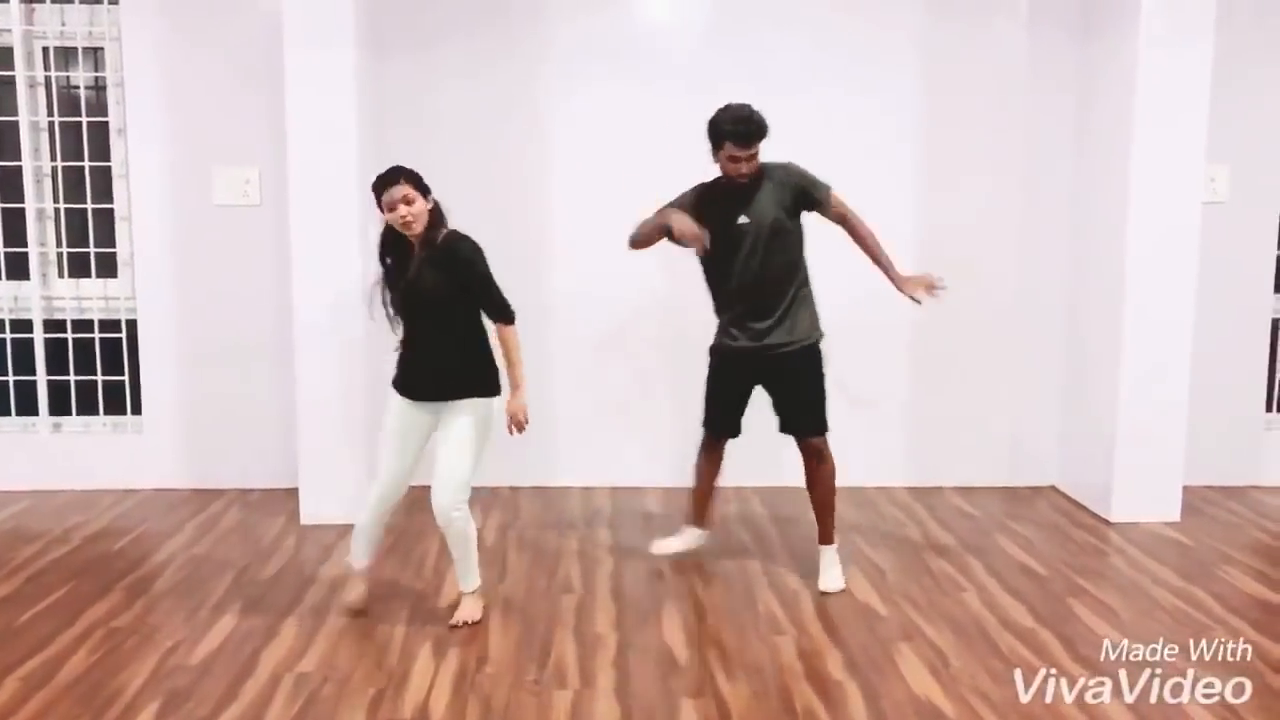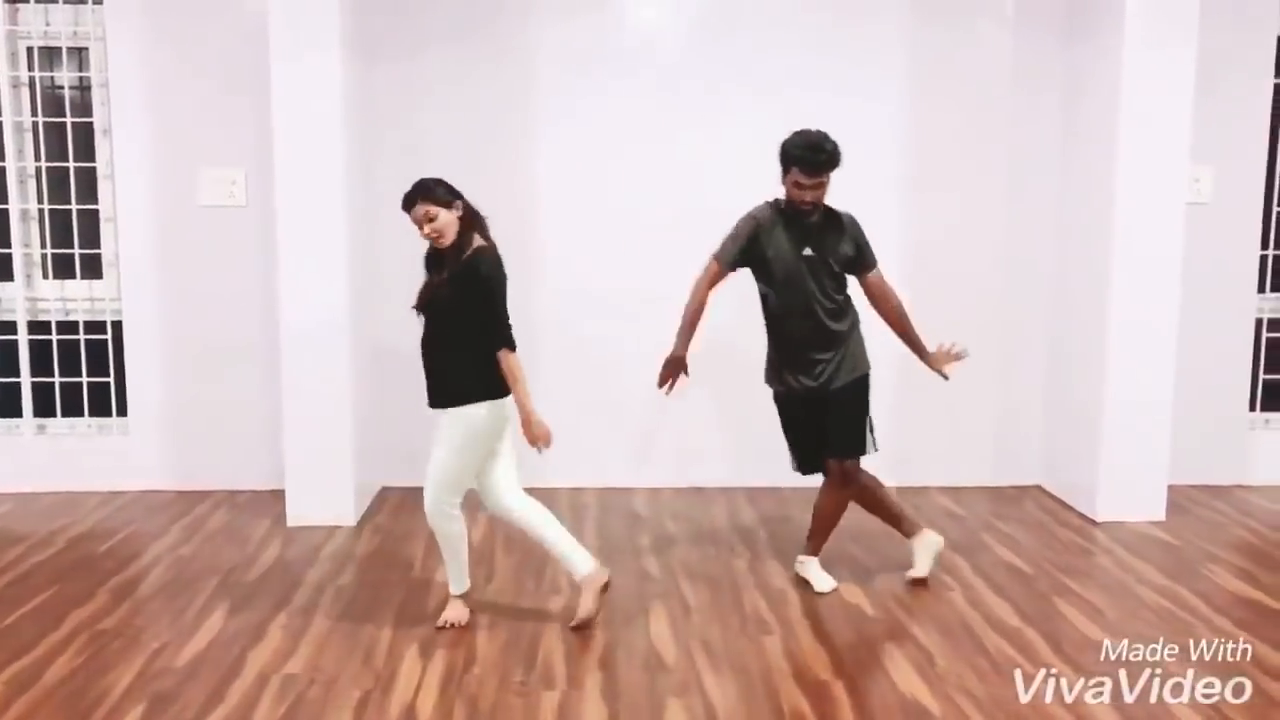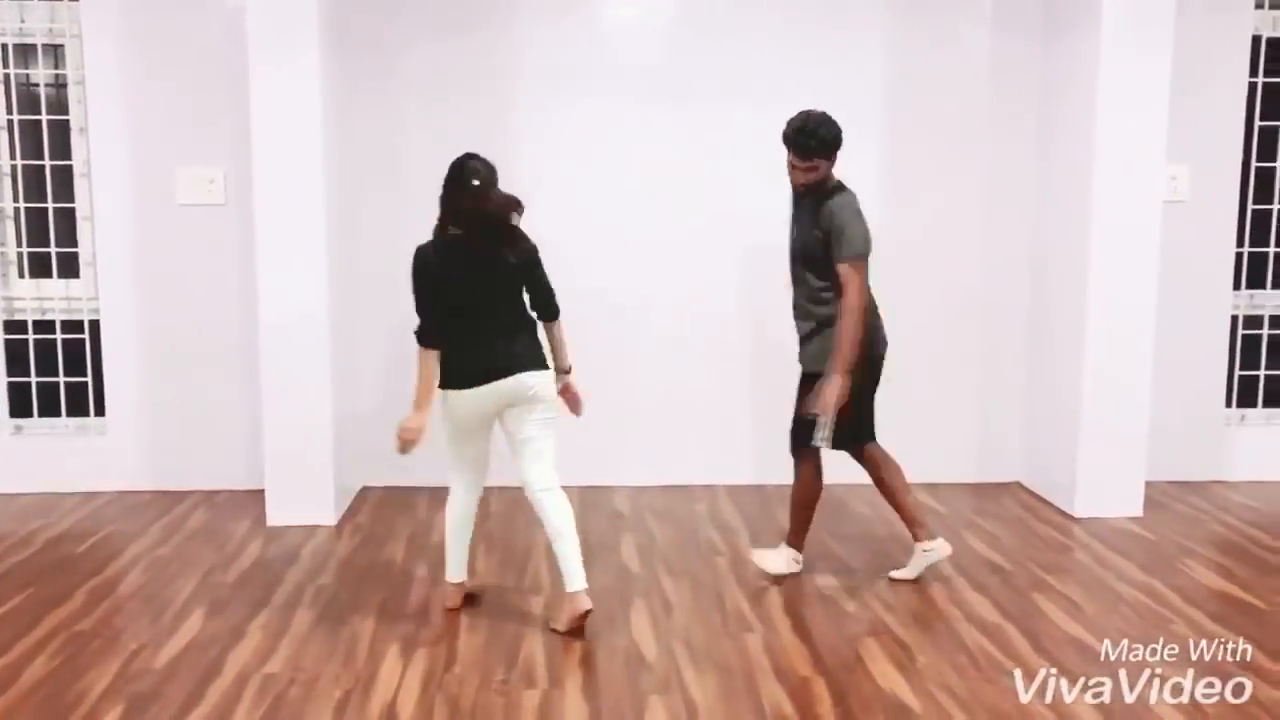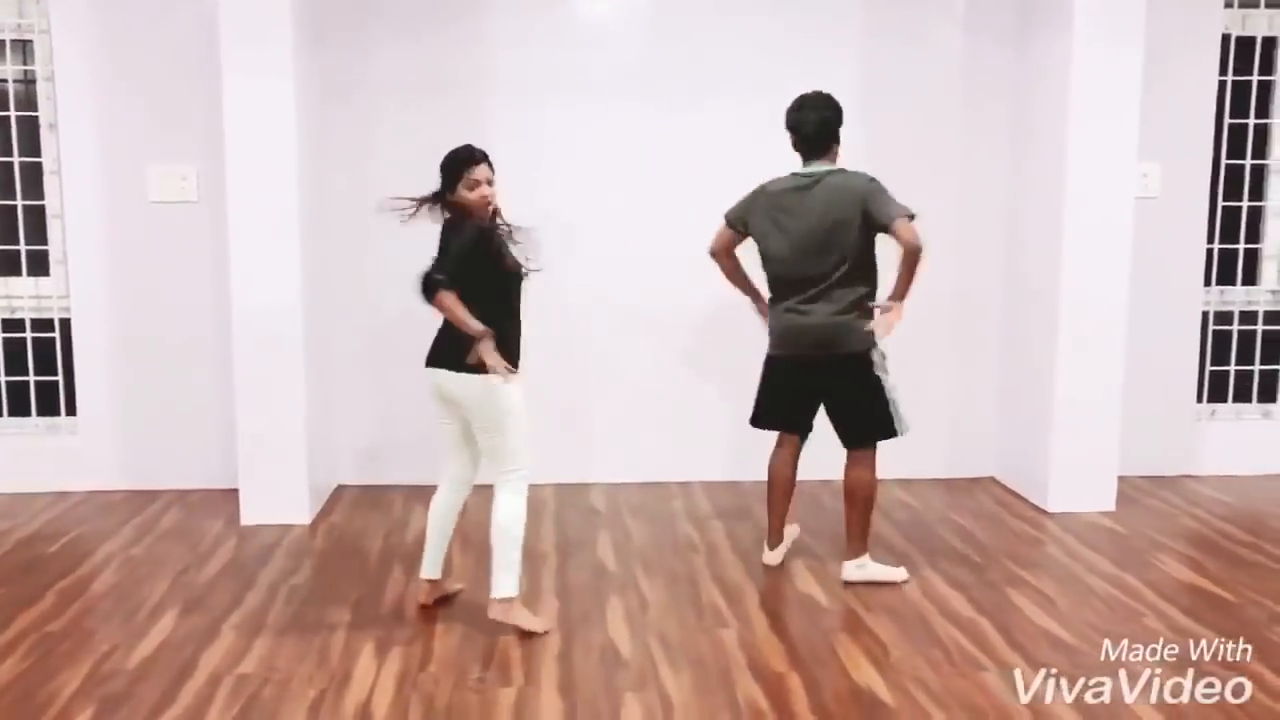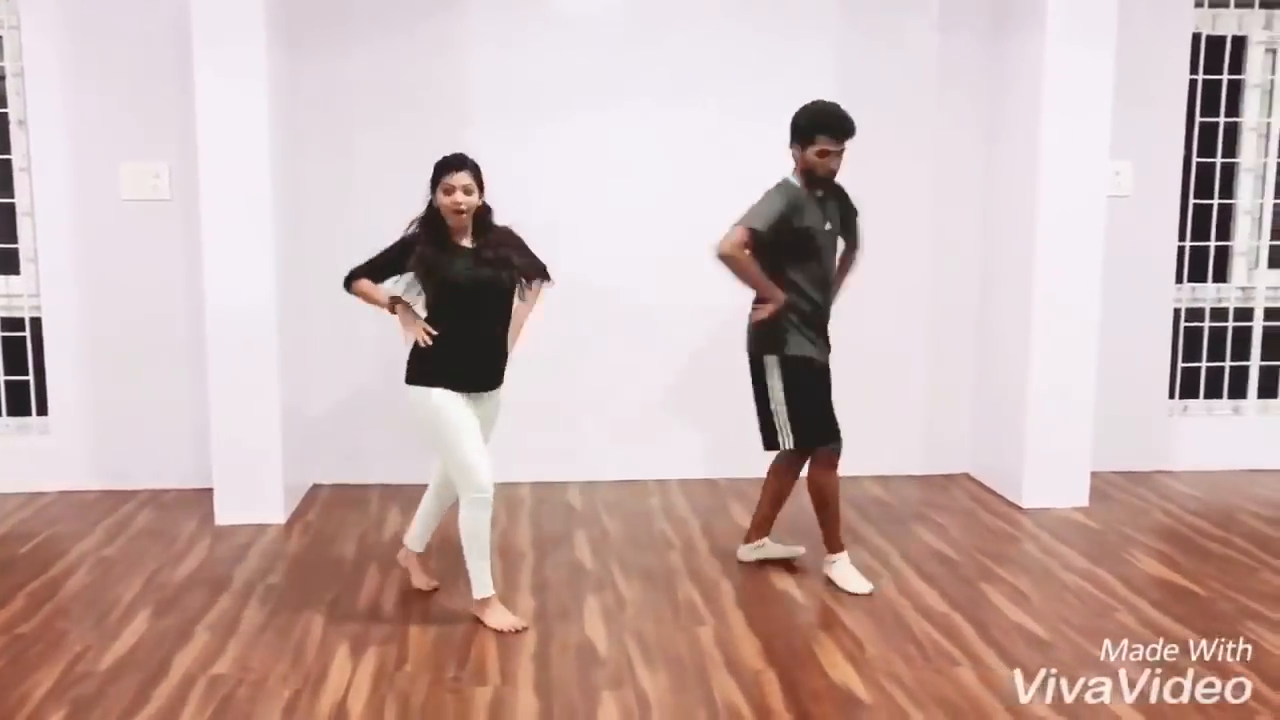
dt=0.3s
person 1, frame 1
left shoulder: (789, 181)
right shoulder: (701, 201)
left elbow: (848, 217)
right elbow: (638, 239)
left wrist: (896, 277)
right wrist: (669, 221)
left hip: (795, 338)
right hip: (735, 341)
left knee: (813, 442)
right knee: (715, 436)
left ankle: (827, 549)
right ankle: (696, 527)
person 1, frame 2
left shoulder: (845, 228)
right shoulder: (760, 224)
left elbow: (880, 294)
right elbow: (707, 279)
left wrist: (923, 354)
right wrist: (680, 346)
left hip: (845, 367)
right hip: (790, 374)
left knee: (842, 466)
right knee: (836, 470)
left ankle: (809, 556)
right ankle: (918, 535)
person 1, frame 3
left shoulder: (839, 211)
right shoulder: (802, 198)
left elbow: (854, 295)
left wrist: (841, 374)
left hip: (839, 349)
right hip: (829, 345)
left knee: (807, 450)
right knee: (861, 444)
left ankle: (793, 550)
right ankle: (925, 541)
person 1, frame 4
left shoulder: (766, 196)
right shoulder: (861, 189)
left elbow: (719, 249)
right elbow: (911, 242)
left wrist: (759, 298)
right wrist: (896, 299)
left hip: (788, 339)
right hip: (847, 340)
left knee: (790, 437)
right knee: (862, 448)
left ankle: (775, 541)
right ankle: (856, 558)
person 1, frame 5
left shoulder: (836, 200)
right shoulder: (782, 201)
left elbow: (848, 248)
right elbow: (730, 246)
right wrist: (773, 294)
left hip: (810, 344)
right hip: (782, 347)
left knee: (801, 449)
right knee: (825, 449)
left ankle: (756, 539)
right ankle: (835, 556)
person 2, frame 1
left shoulder: (458, 249)
right shoulder: (397, 255)
left elbow: (501, 314)
left wrist: (517, 387)
left hip: (468, 392)
right hip: (411, 389)
left knee: (449, 502)
right knee: (385, 486)
left ankle: (471, 591)
right ankle: (359, 568)
person 2, frame 2
left shoulder: (480, 264)
right shoulder: (447, 262)
left elbow: (500, 339)
left wrist: (526, 408)
left hip: (478, 400)
right hip: (463, 397)
left knee: (438, 500)
right knee: (503, 497)
left ankle: (459, 595)
right ankle: (587, 571)
person 2, frame 3
left shoulder: (430, 257)
right shoulder: (515, 242)
left elbow: (431, 336)
right elbow: (547, 308)
left wrist: (419, 410)
right wrist: (564, 370)
left hip: (467, 384)
right hip: (527, 374)
left knee: (465, 483)
right knee: (544, 483)
left ankle: (456, 584)
right ankle: (576, 592)
person 2, frame 4
left shoulder: (476, 232)
right shoulder: (469, 232)
right elbow: (435, 285)
right wrist: (482, 337)
left hip: (454, 370)
right hip: (481, 371)
left knee: (457, 475)
right knee: (512, 479)
left ankle: (431, 580)
right ankle: (504, 598)
person 2, frame 5
left shoulder: (501, 240)
right shoulder: (421, 243)
left elbow: (538, 275)
right elbow: (357, 280)
left wrist: (515, 324)
right wrist: (403, 309)
left hip: (485, 381)
right hip: (435, 382)
left knee: (455, 475)
right knee: (478, 481)
left ankle: (411, 550)
right ankle: (485, 596)
